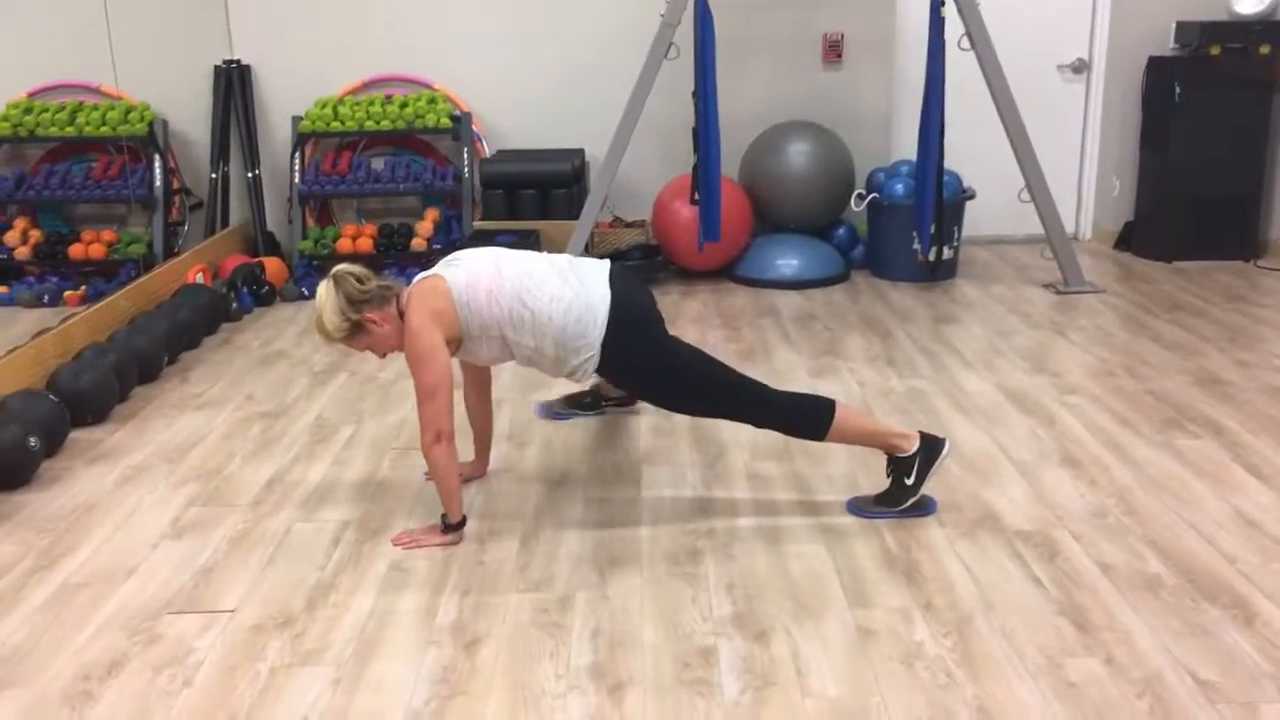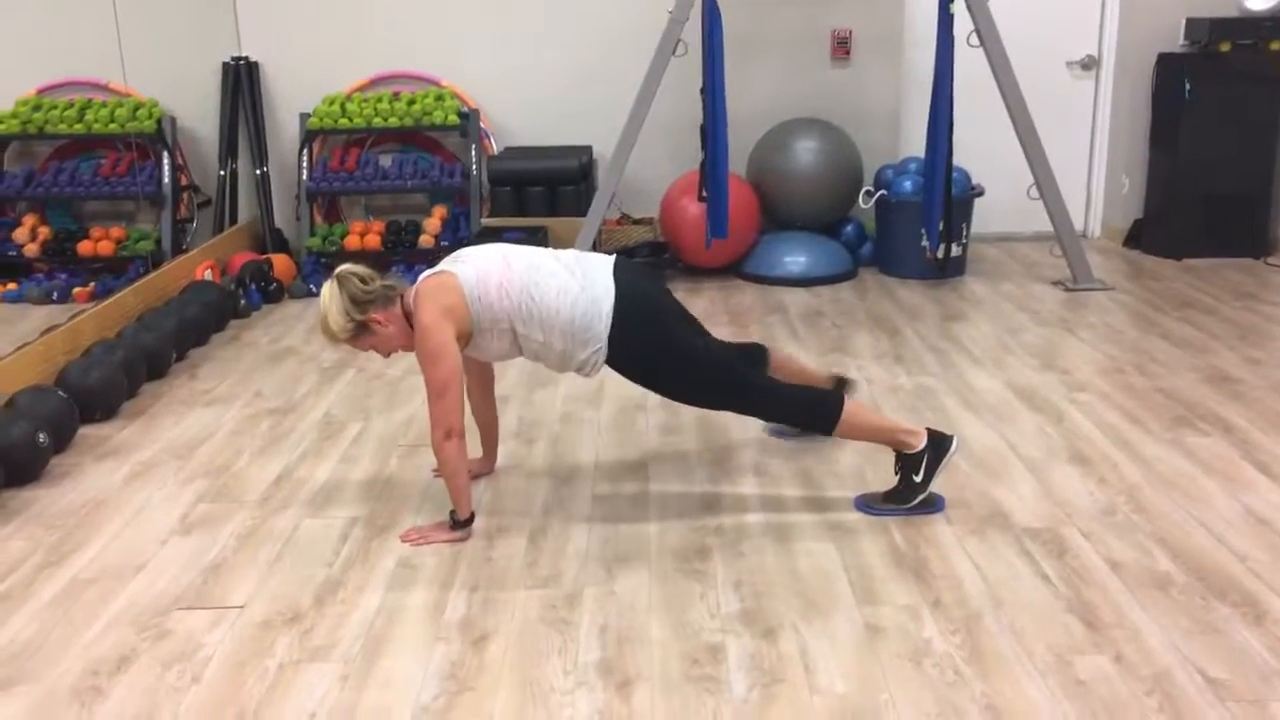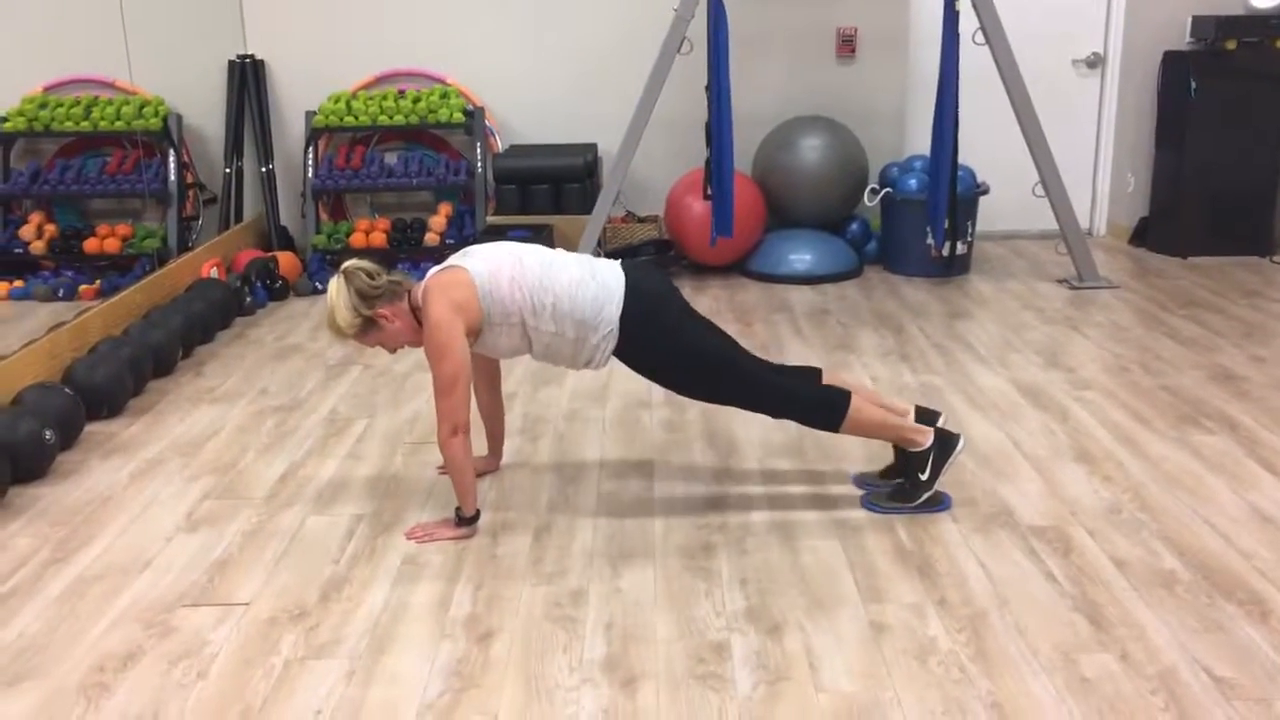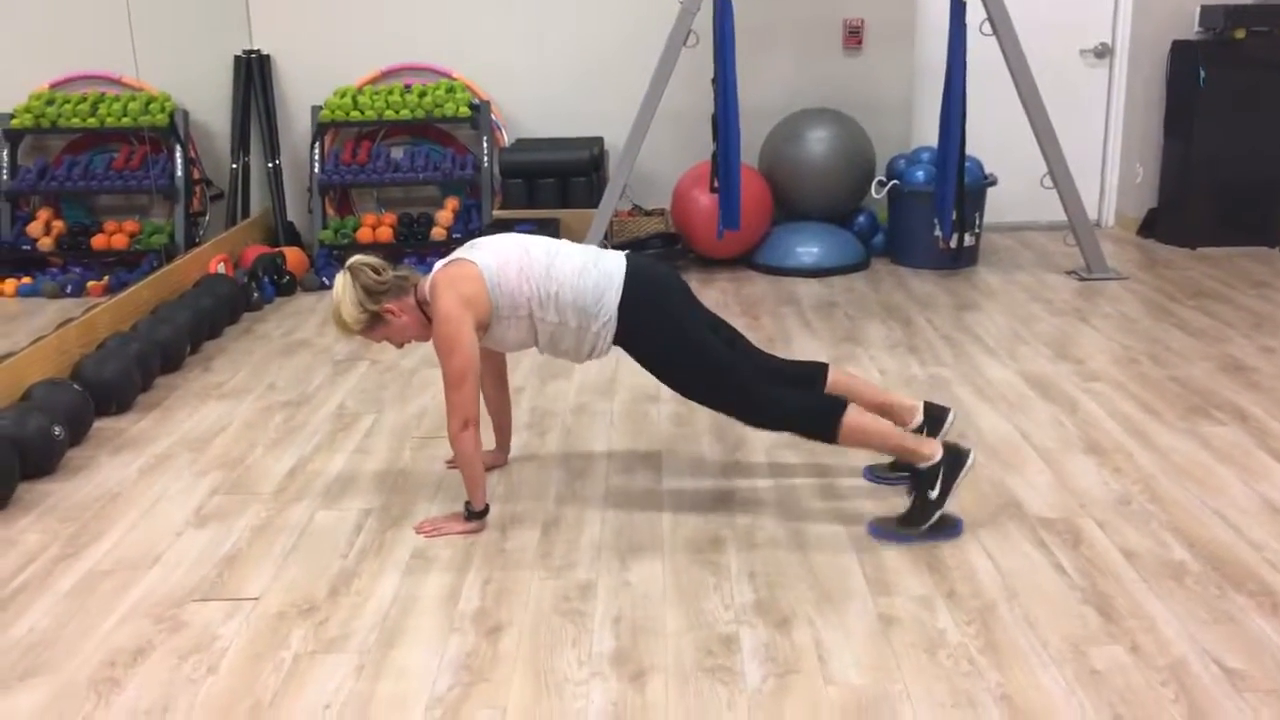
dt=0.3s
person 1, frame 1
left shoulder: (420, 318)
right shoulder: (440, 289)
left elbow: (435, 434)
right elbow: (477, 374)
left wrist: (451, 523)
right wrist: (479, 461)
left hip: (609, 332)
right hip: (608, 288)
left knee: (748, 402)
left ankle: (908, 446)
right ankle: (605, 389)
person 1, frame 2
left shoulder: (429, 315)
right shoulder: (444, 292)
left elbow: (445, 430)
right elbow: (479, 378)
left wrist: (459, 519)
right wrist: (488, 458)
left hip: (618, 322)
right hip: (617, 285)
left knee: (748, 393)
right knee: (716, 358)
left ankle: (915, 442)
right ankle: (826, 382)
person 1, frame 3
left shoulder: (439, 310)
right shoulder: (452, 290)
left elbow: (452, 426)
right elbow: (487, 376)
left wrist: (465, 516)
right wrist: (493, 456)
left hip: (628, 319)
right hip: (629, 292)
left knee: (763, 392)
right knee: (757, 375)
left ankle: (920, 441)
right ankle: (905, 413)
person 1, frame 4
left shoulder: (446, 302)
right shoulder: (458, 280)
left elbow: (461, 419)
right elbow: (492, 372)
left wrist: (473, 511)
right wrist: (500, 449)
left hip: (634, 304)
right hip: (636, 287)
left knee: (758, 400)
right knee: (763, 372)
left ankle: (930, 453)
right ankle: (916, 415)
